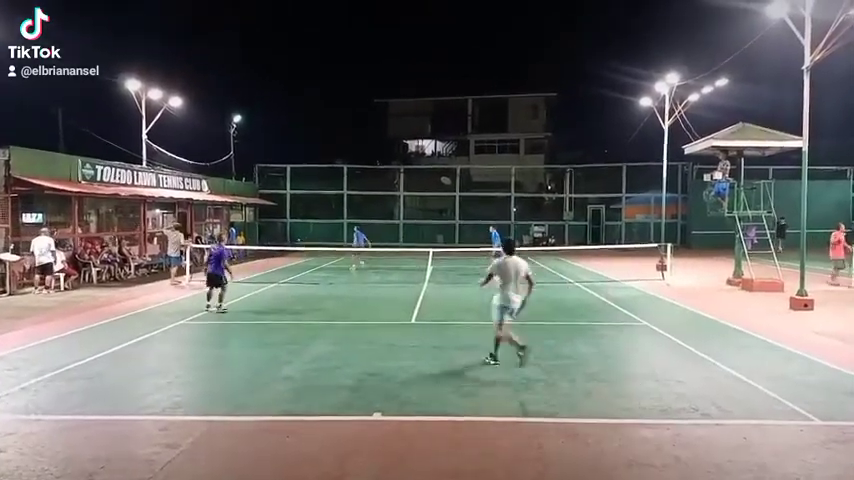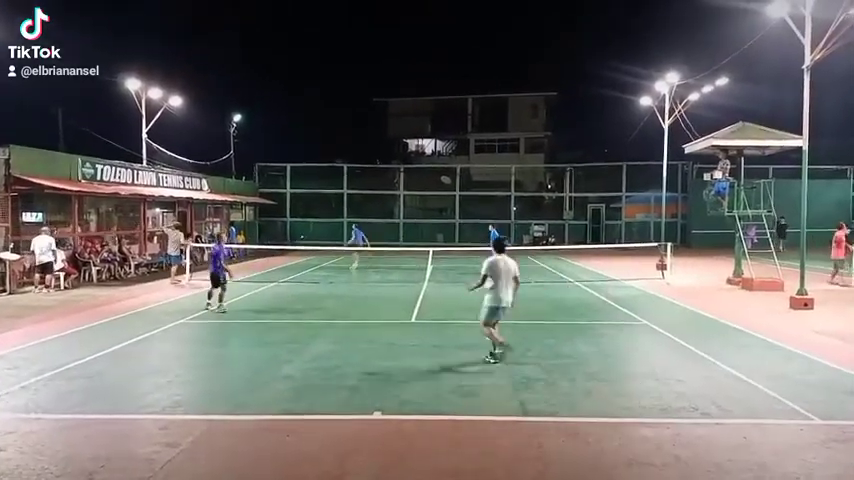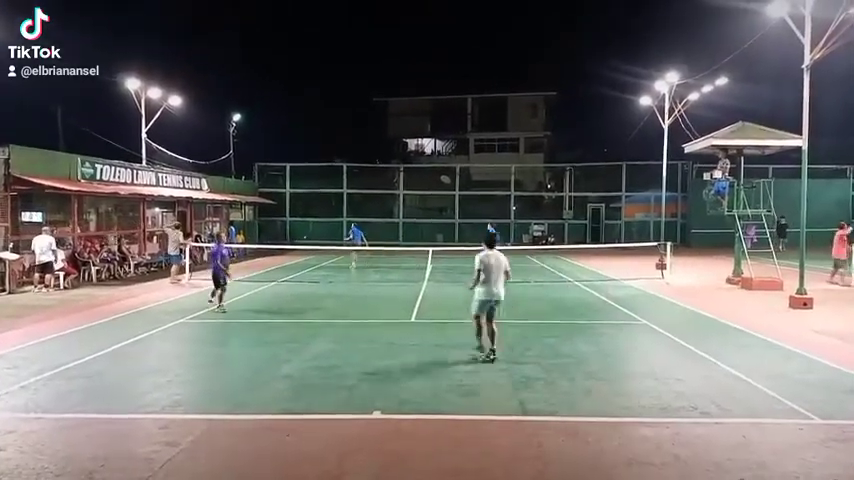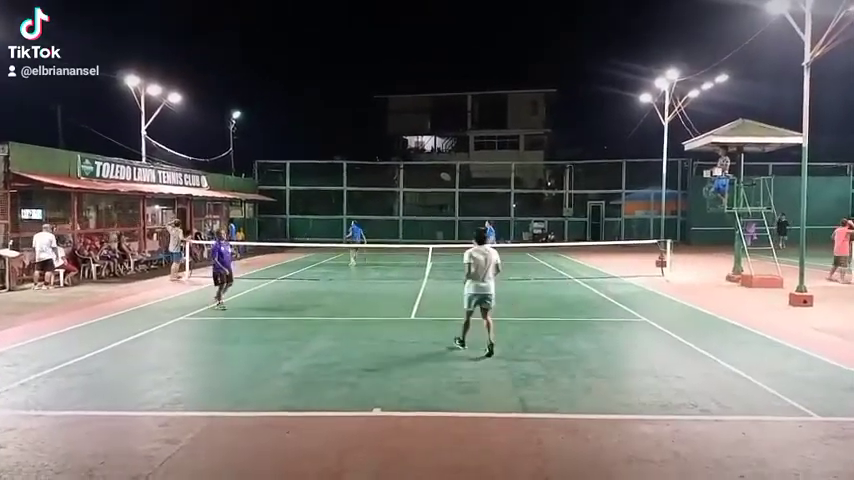
dt=0.1s
person 1, frame 1
left shoulder: (499, 263)
right shoulder: (523, 264)
left elbow: (486, 280)
right elbow: (531, 283)
left wrist: (481, 283)
right wrist: (526, 298)
left hip: (502, 300)
right hip: (515, 301)
left knee: (502, 330)
right knee: (501, 327)
left ankle: (521, 348)
right ankle: (494, 356)
person 1, frame 2
left shoulder: (490, 261)
right shoulder: (512, 262)
left elbow: (482, 282)
right elbow: (517, 283)
left wrist: (473, 287)
right wrist: (512, 297)
left hip: (493, 299)
right hip: (506, 300)
left knee: (485, 326)
right knee: (493, 325)
left ankle: (502, 344)
right ankle: (494, 353)
person 1, frame 3
left shoulder: (481, 256)
right shoulder: (502, 257)
left elbow: (477, 277)
right elbow: (507, 276)
left wrist: (473, 286)
left hip: (484, 293)
right hip: (498, 294)
left knee: (477, 318)
right knee: (490, 322)
left ankle: (480, 346)
right ankle: (492, 350)
person 1, frame 4
left shoulder: (470, 252)
right shoulder: (493, 252)
left elbow: (468, 272)
right elbow: (498, 270)
left wrist: (466, 279)
left hip: (473, 288)
right hip: (489, 289)
left knee: (468, 315)
right knee: (487, 317)
left ankle: (462, 340)
right ankle: (491, 342)
